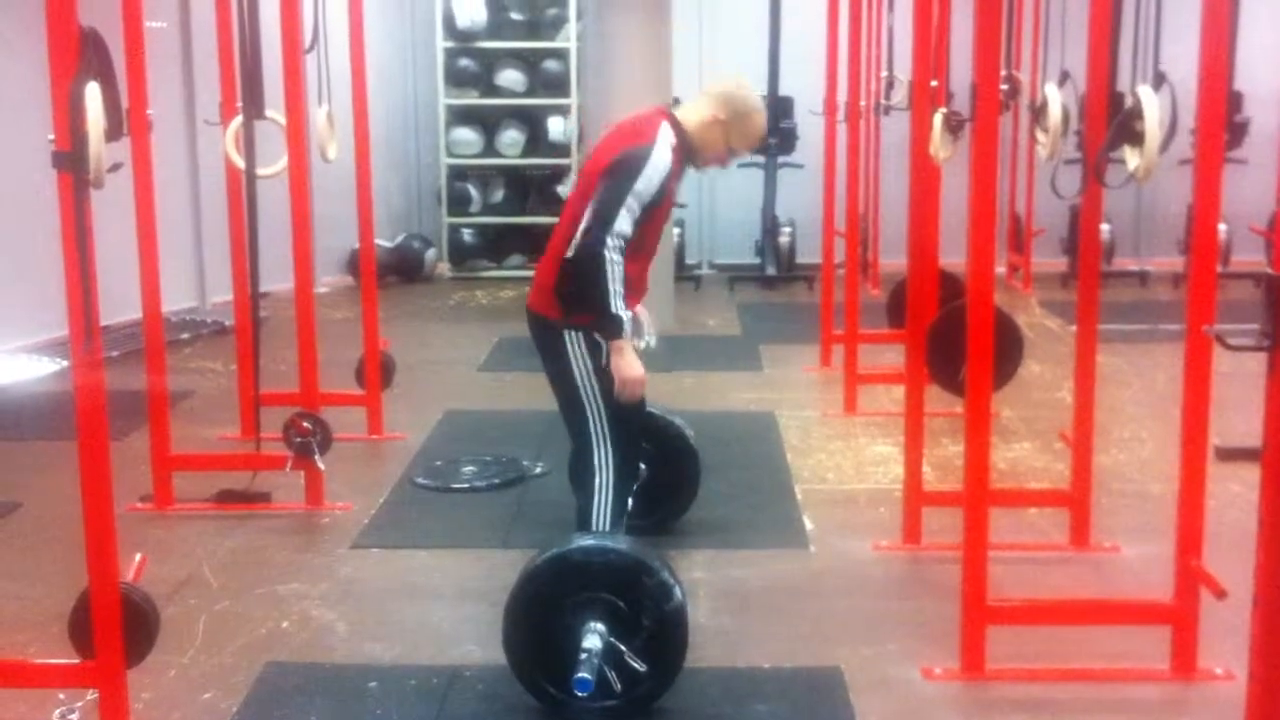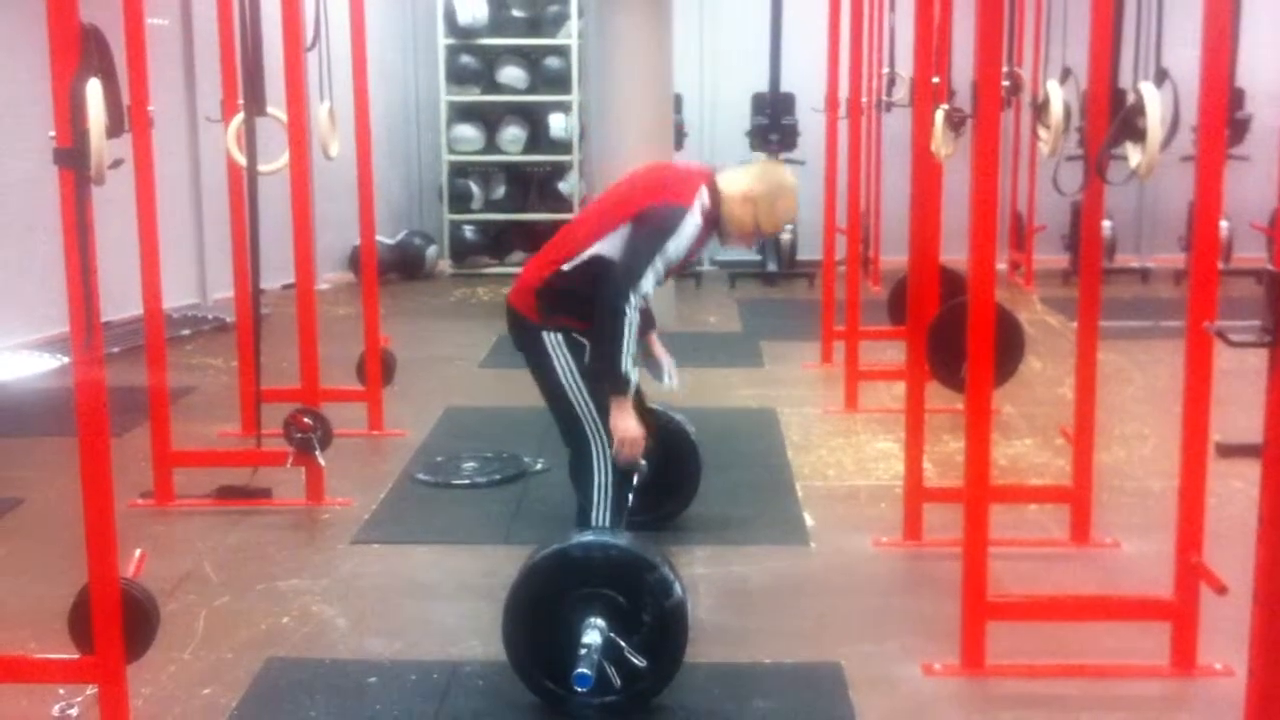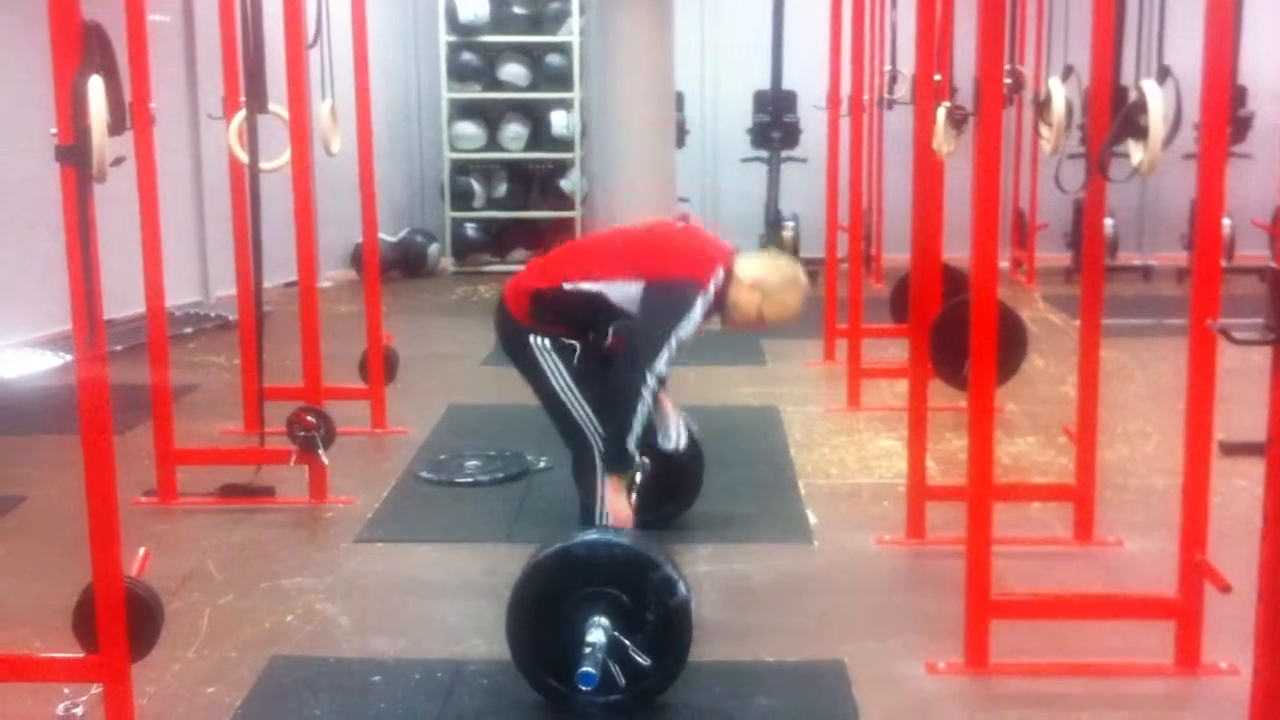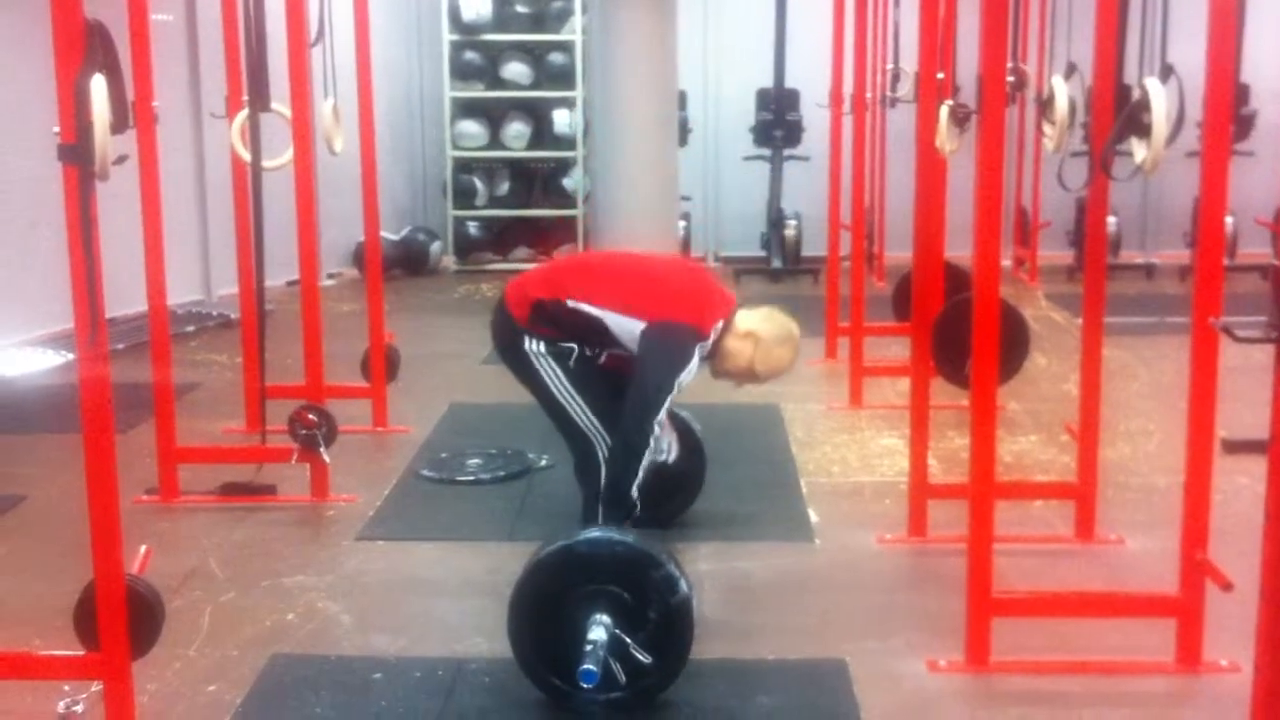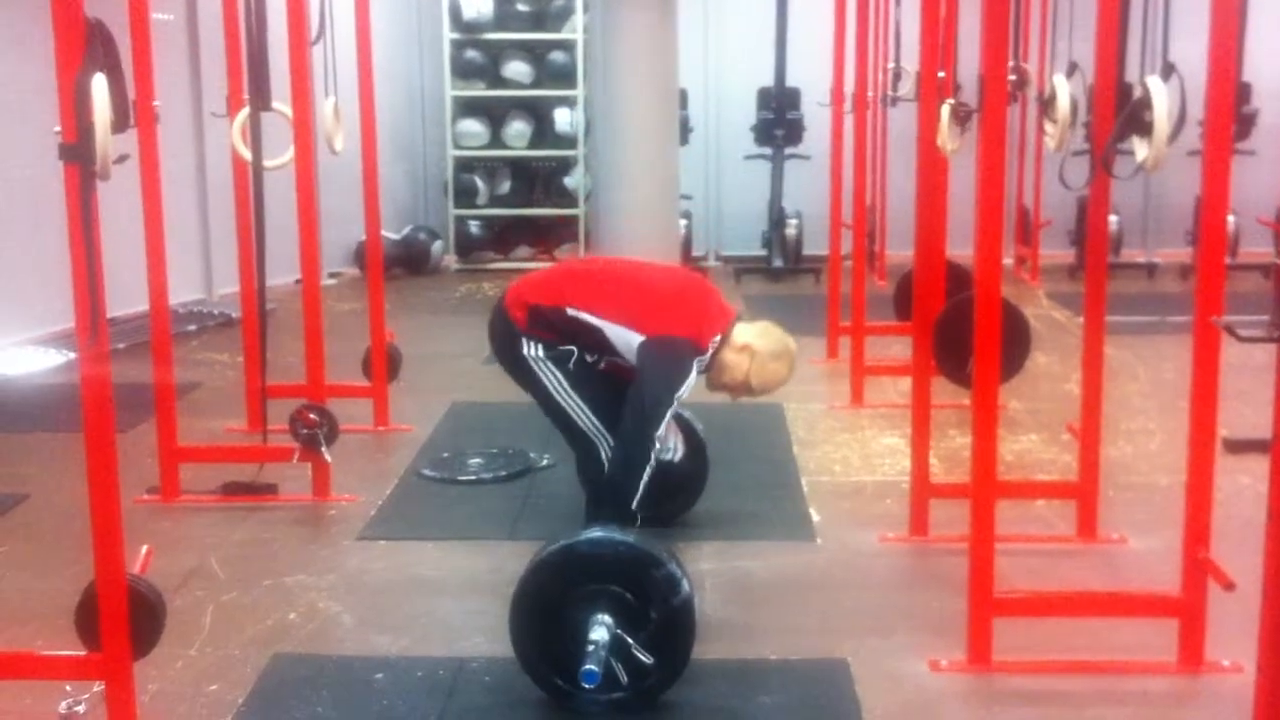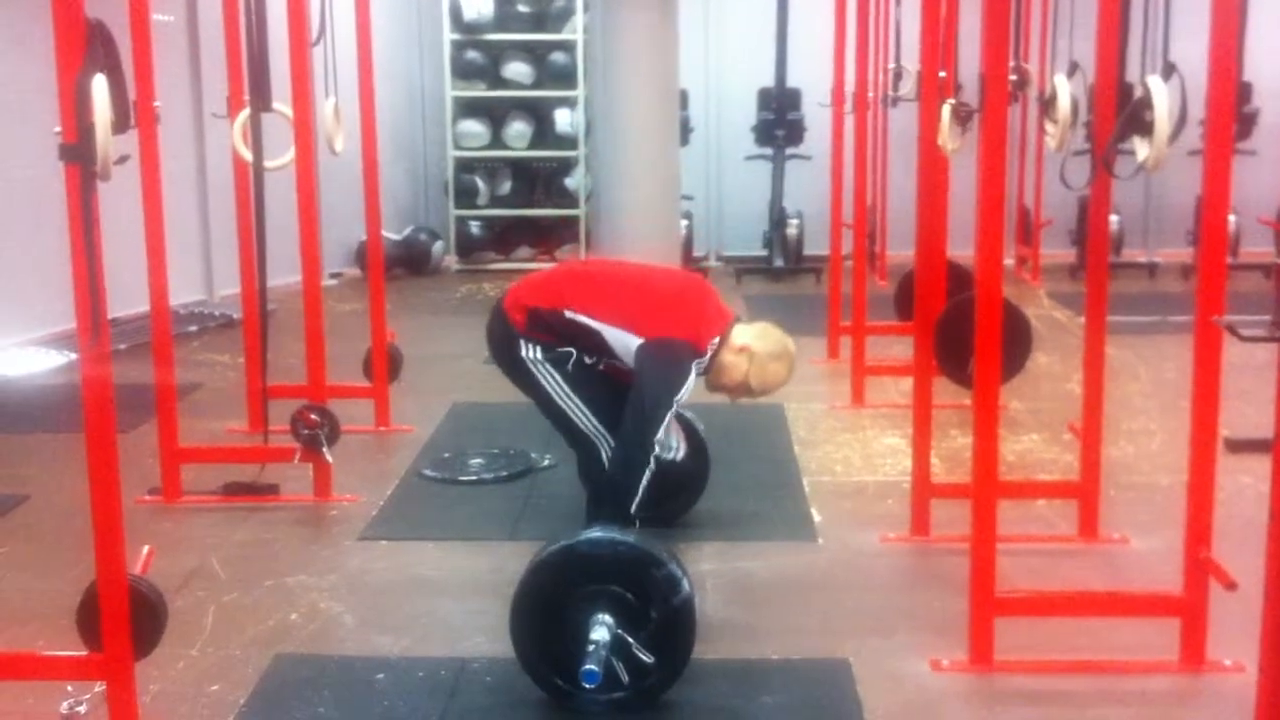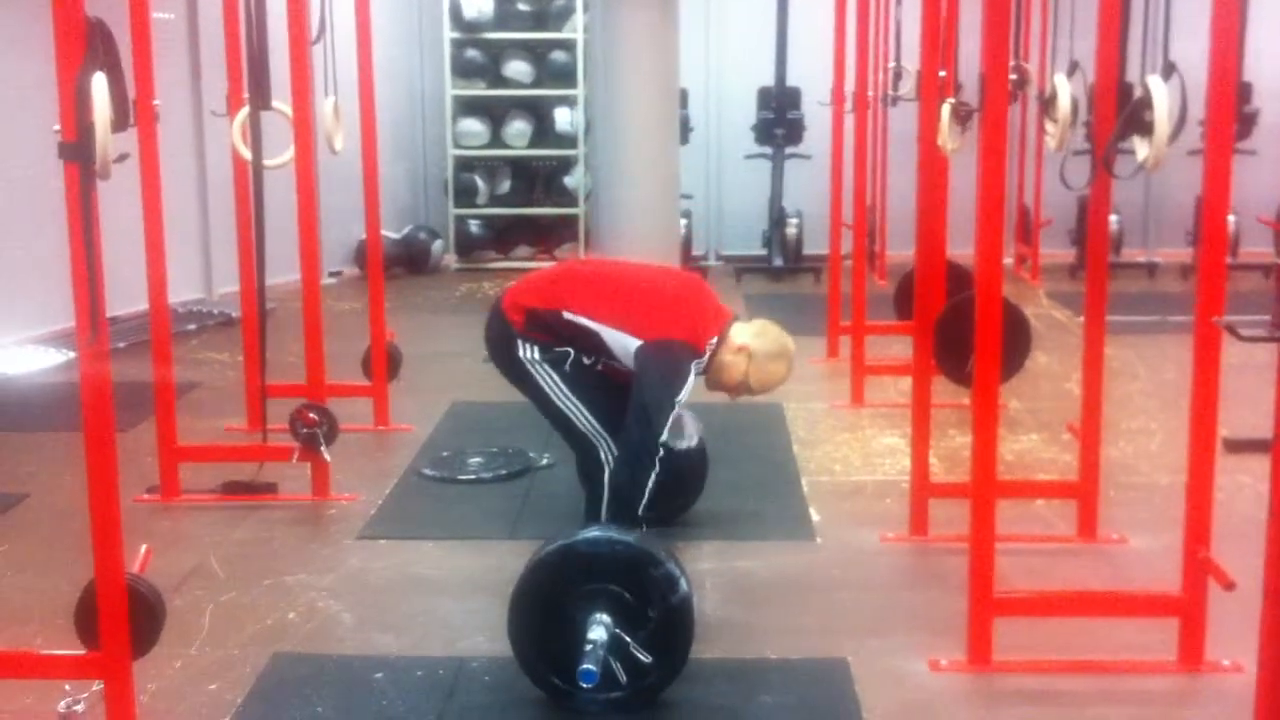
dt=0.2s
person 1, frame 1
left shoulder: (656, 141)
right shoulder: (652, 155)
right elbow: (603, 247)
left wrist: (630, 303)
right wrist: (620, 347)
left hip: (589, 310)
right hip: (570, 315)
left knee: (624, 429)
right knee: (604, 444)
left ankle: (609, 537)
person 1, frame 2
left shoulder: (688, 192)
right shoulder: (685, 212)
right elbow: (622, 296)
left wrist: (649, 335)
right wrist: (620, 404)
left hip: (568, 307)
right hip: (545, 315)
left knee: (628, 441)
right knee: (603, 447)
person 1, frame 3
left shoulder: (705, 258)
right shoulder: (693, 287)
right elbow: (636, 371)
left wrist: (659, 394)
right wrist: (617, 480)
left hip: (563, 312)
right hip: (534, 321)
right knee: (600, 446)
person 1, frame 4
left shoulder: (710, 300)
right shoulder: (688, 337)
right elbow: (637, 425)
left wrist: (656, 416)
right wrist: (617, 520)
left hip: (555, 308)
right hip: (529, 323)
right knee: (603, 446)
person 1, frame 5
left shoulder: (711, 312)
right shoulder: (682, 351)
right elbow: (637, 442)
left wrist: (661, 415)
left hip: (551, 309)
right hip: (527, 326)
left knee: (622, 420)
right knee: (606, 446)
person 1, frame 6
left shoulder: (707, 314)
right shoulder: (680, 354)
right elbow: (635, 448)
left wrist: (662, 413)
left hip: (551, 312)
right hip: (525, 327)
left knee: (623, 419)
right knee: (607, 448)
person 1, frame 7
left shoulder: (704, 313)
right shoulder: (678, 355)
right elbow: (639, 449)
left wrist: (665, 411)
left hip: (548, 312)
right hip: (522, 328)
left knee: (624, 422)
right knee: (607, 449)
